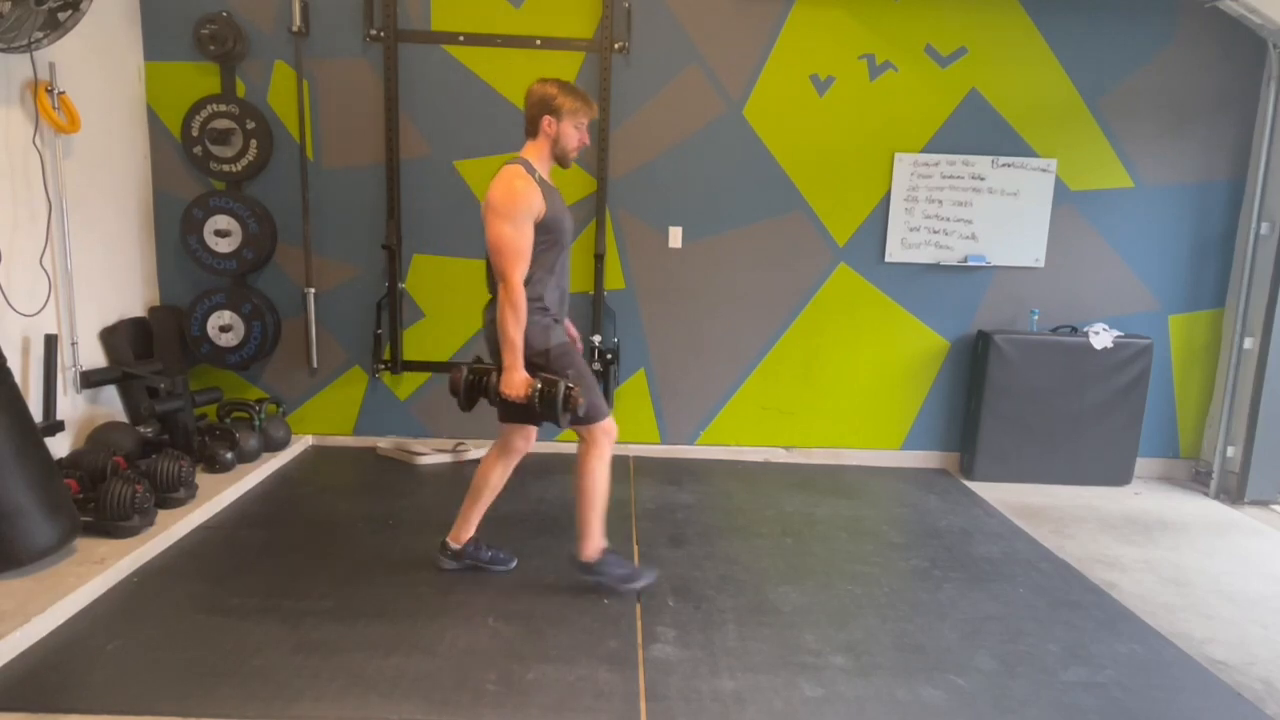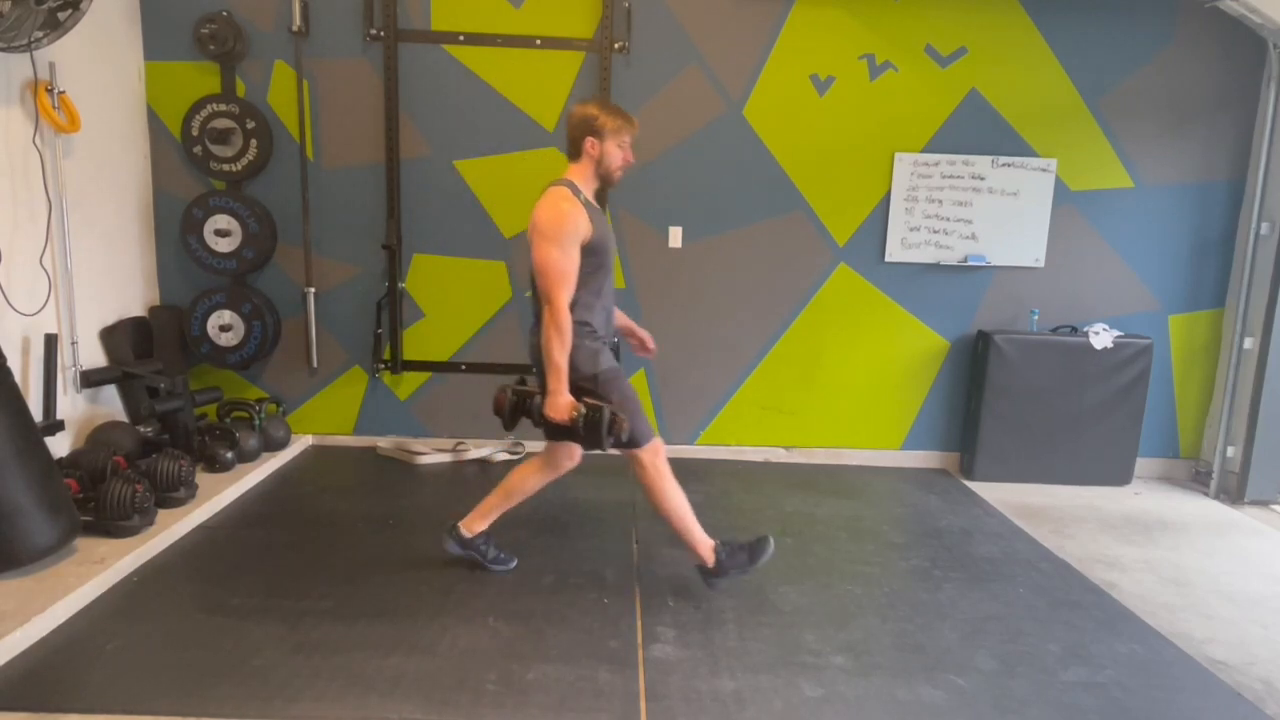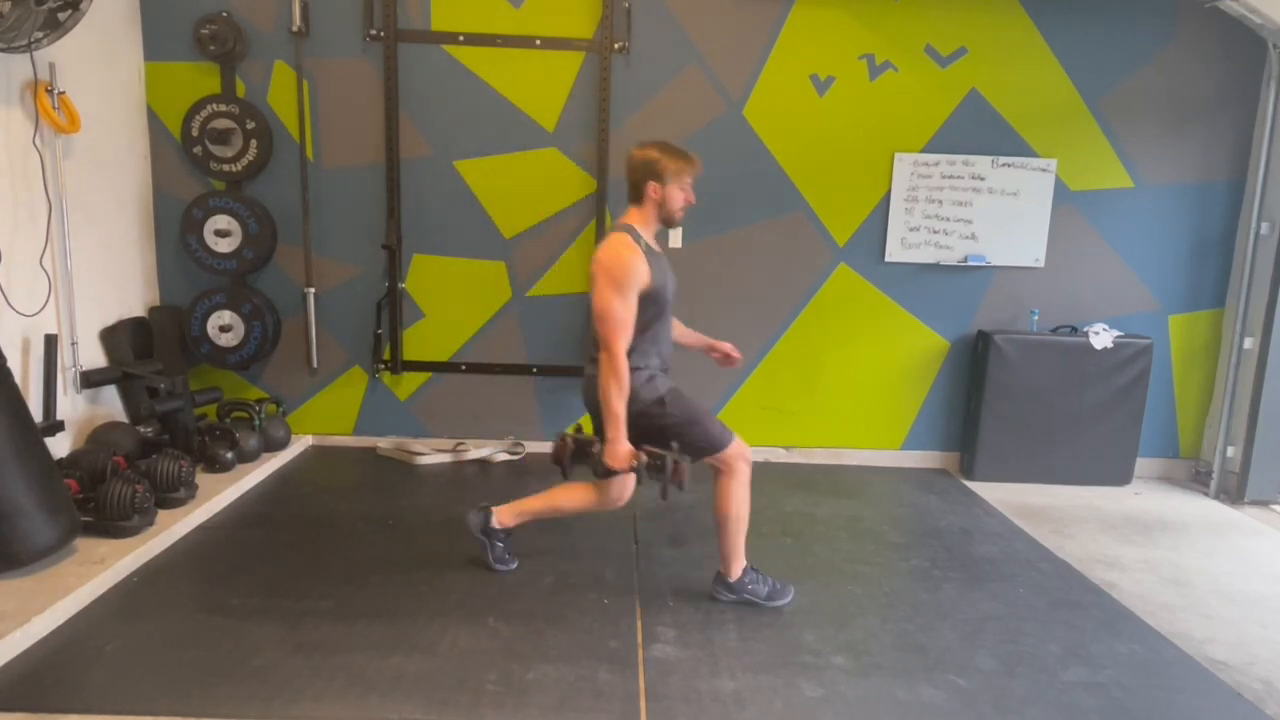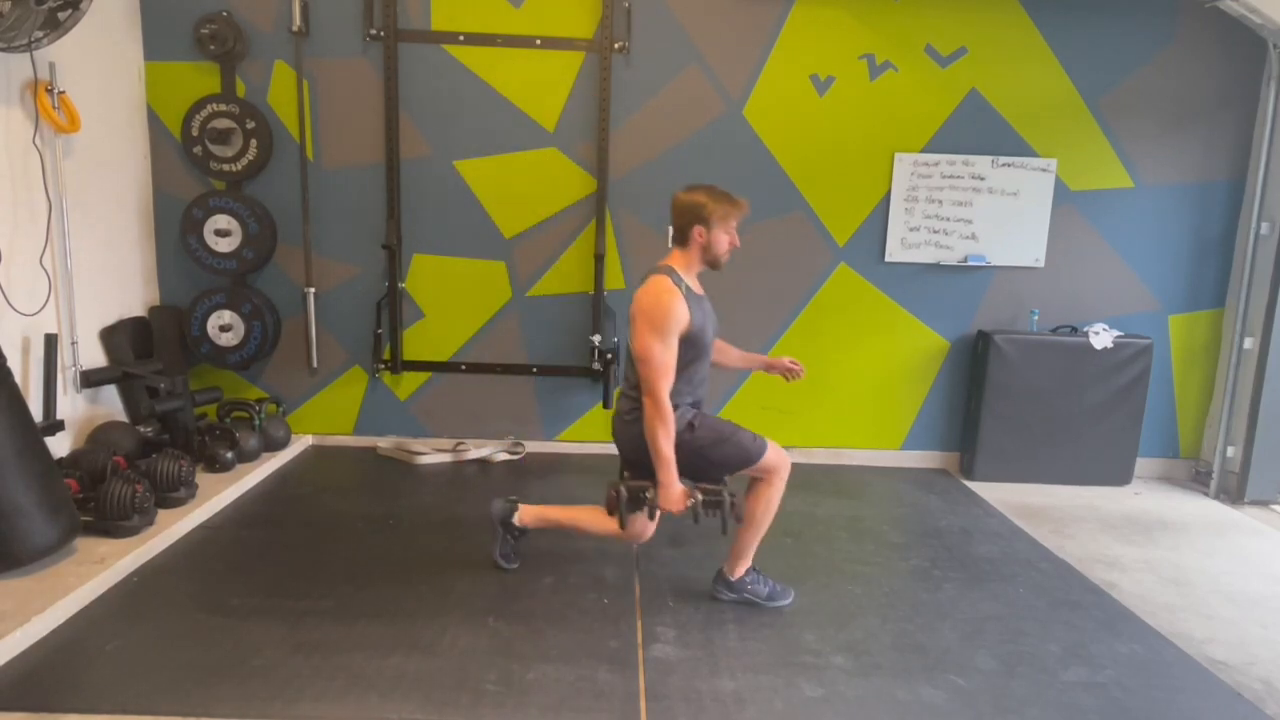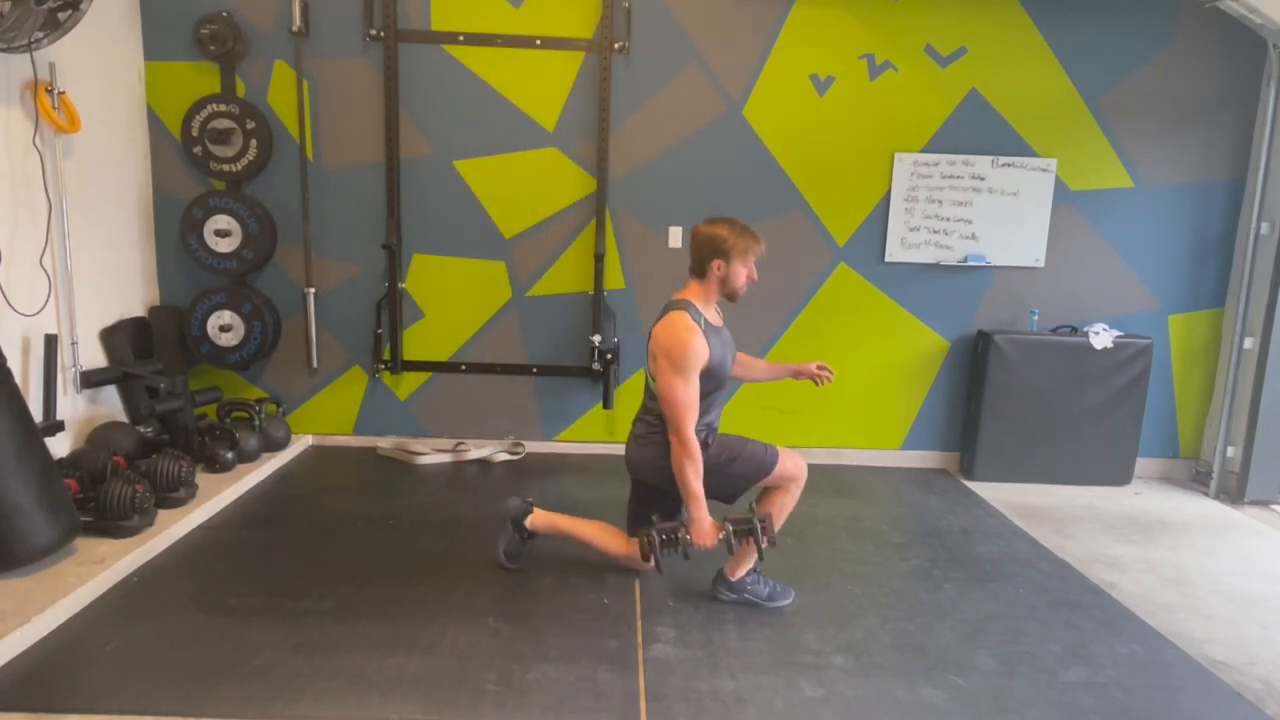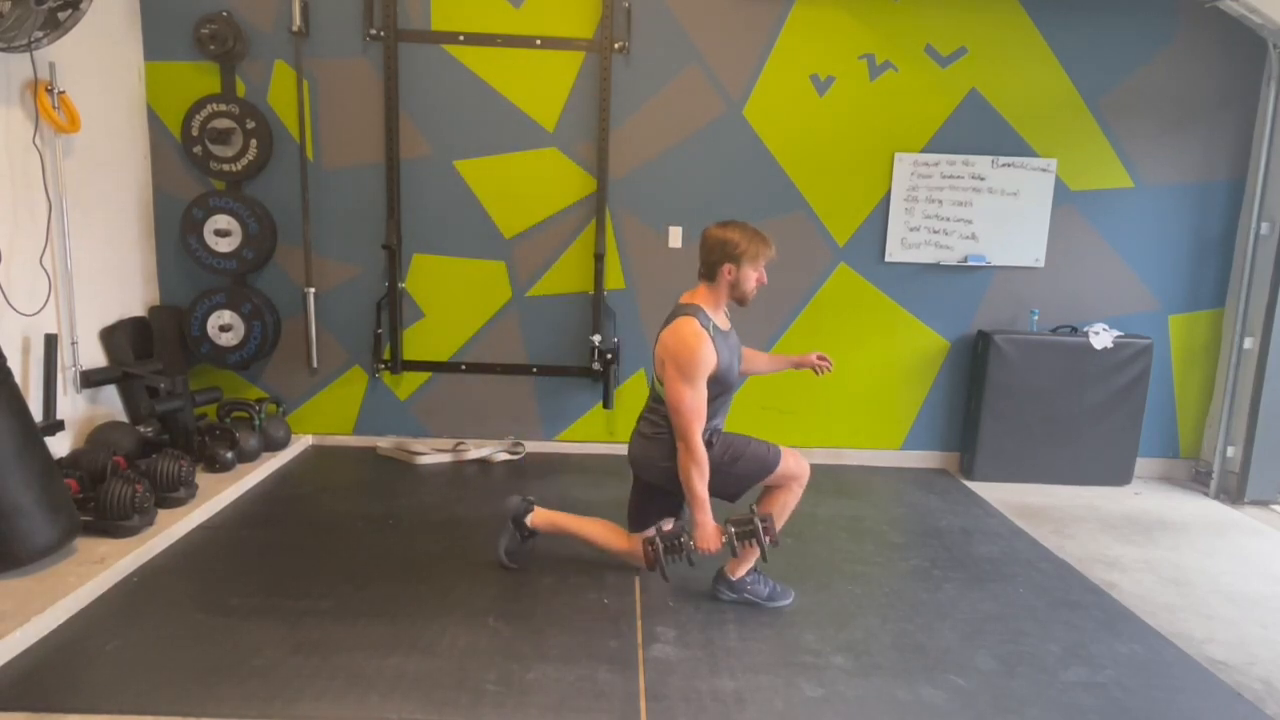
dt=0.2s
person 1, frame 1
left shoulder: (536, 183)
right shoulder: (516, 187)
right elbow: (510, 284)
left wrist: (562, 321)
right wrist: (514, 364)
left hip: (539, 331)
right hip: (526, 339)
left knee: (516, 442)
right knee: (600, 432)
left ankle: (460, 543)
right ankle: (594, 555)
person 1, frame 2
left shoulder: (584, 203)
right shoulder: (562, 209)
right elbow: (556, 306)
left wrist: (623, 323)
right wrist: (558, 387)
left hip: (584, 350)
right hip: (580, 356)
left knee: (561, 456)
right knee: (649, 453)
left ankle: (469, 533)
right ankle: (713, 557)
person 1, frame 3
left shoulder: (645, 243)
right shoulder: (623, 255)
right elbow: (614, 353)
left wrist: (705, 341)
right wrist: (616, 435)
left hip: (639, 383)
right hip: (636, 393)
left knee: (612, 493)
right knee: (734, 459)
left ankle: (496, 521)
right ankle: (735, 576)
person 1, frame 4
left shoulder: (686, 281)
right shoulder: (664, 298)
left elbow: (703, 346)
right elbow: (657, 398)
left wrist: (764, 363)
right wrist: (667, 478)
left hip: (671, 419)
right hip: (658, 425)
left knee: (634, 530)
right knee: (776, 465)
left ankle: (515, 517)
right ankle: (736, 576)
person 1, frame 5
left shoulder: (705, 309)
right shoulder: (682, 333)
left elbow: (727, 364)
right elbow: (682, 435)
left wrist: (793, 370)
right wrist: (698, 513)
left hip: (656, 450)
right hip: (666, 452)
left knee: (638, 555)
right knee: (792, 472)
left ankle: (528, 519)
right ankle: (737, 576)
person 1, frame 6
left shoulder: (711, 310)
right shoulder: (690, 339)
left elbow: (733, 358)
right elbow: (689, 442)
left wrist: (794, 361)
right wrist: (703, 519)
left hip: (661, 448)
right hip: (670, 452)
left knee: (639, 550)
right knee: (795, 471)
left ankle: (530, 518)
right ankle: (737, 576)
